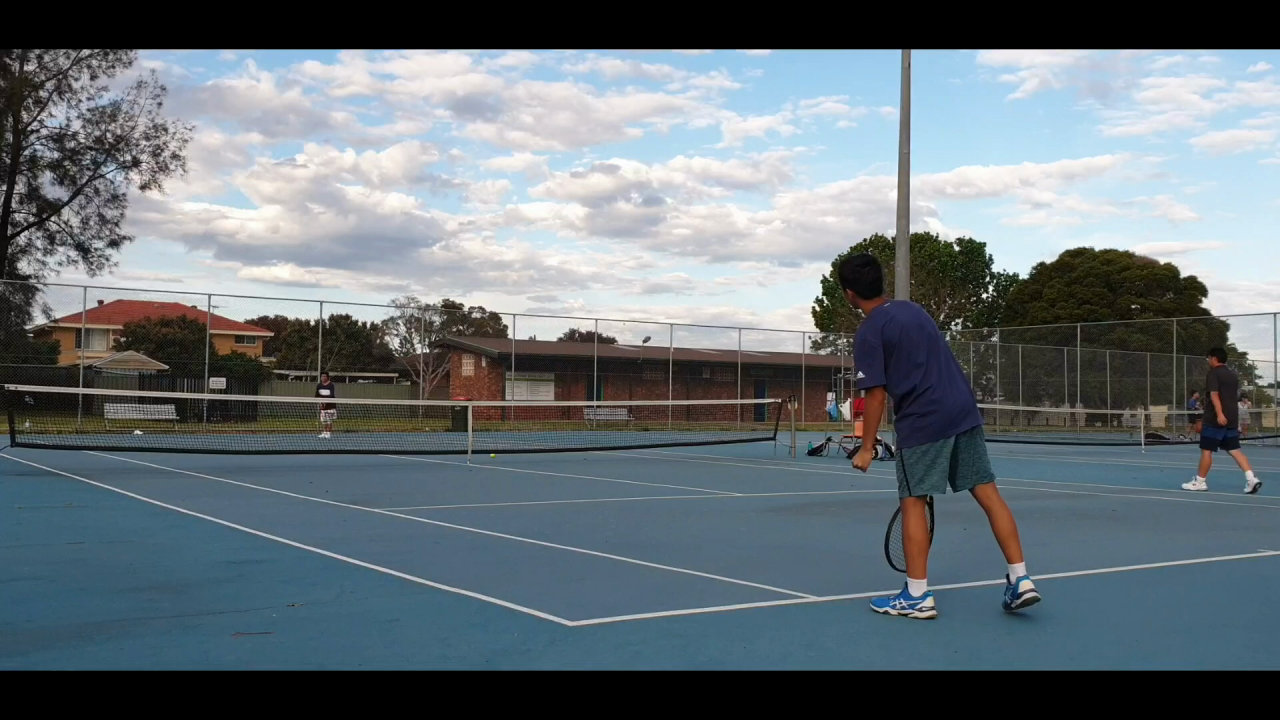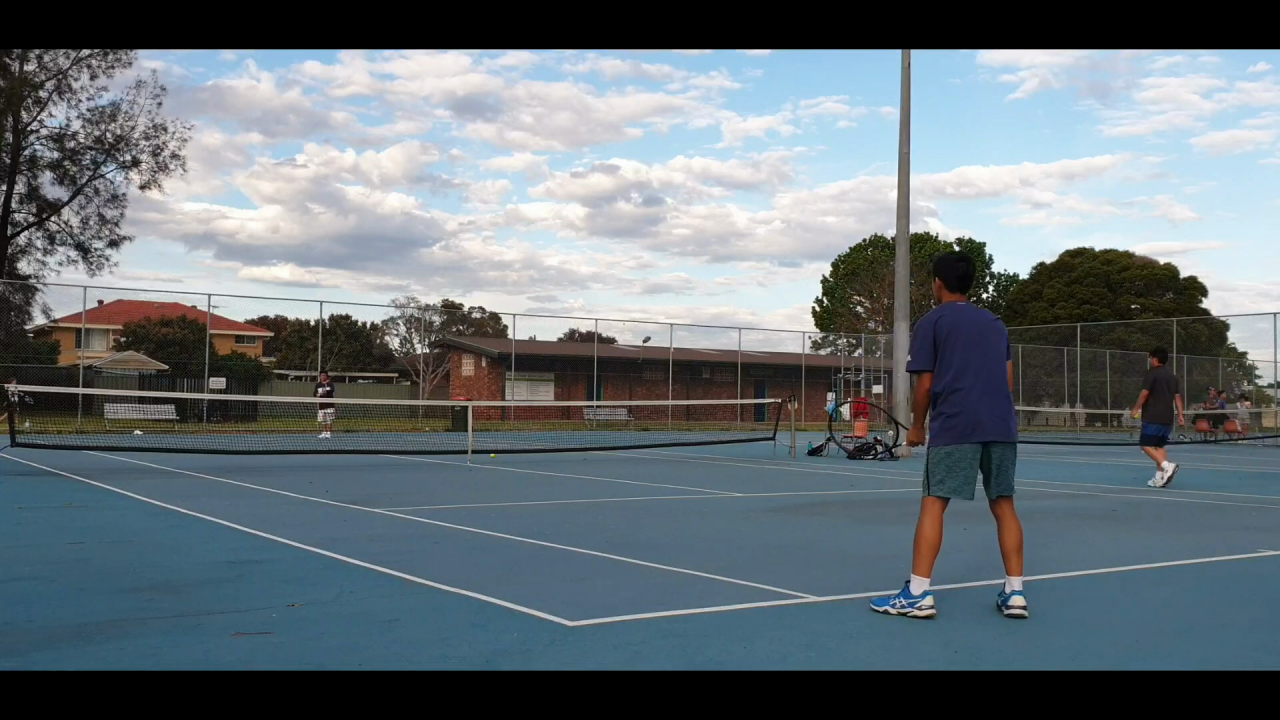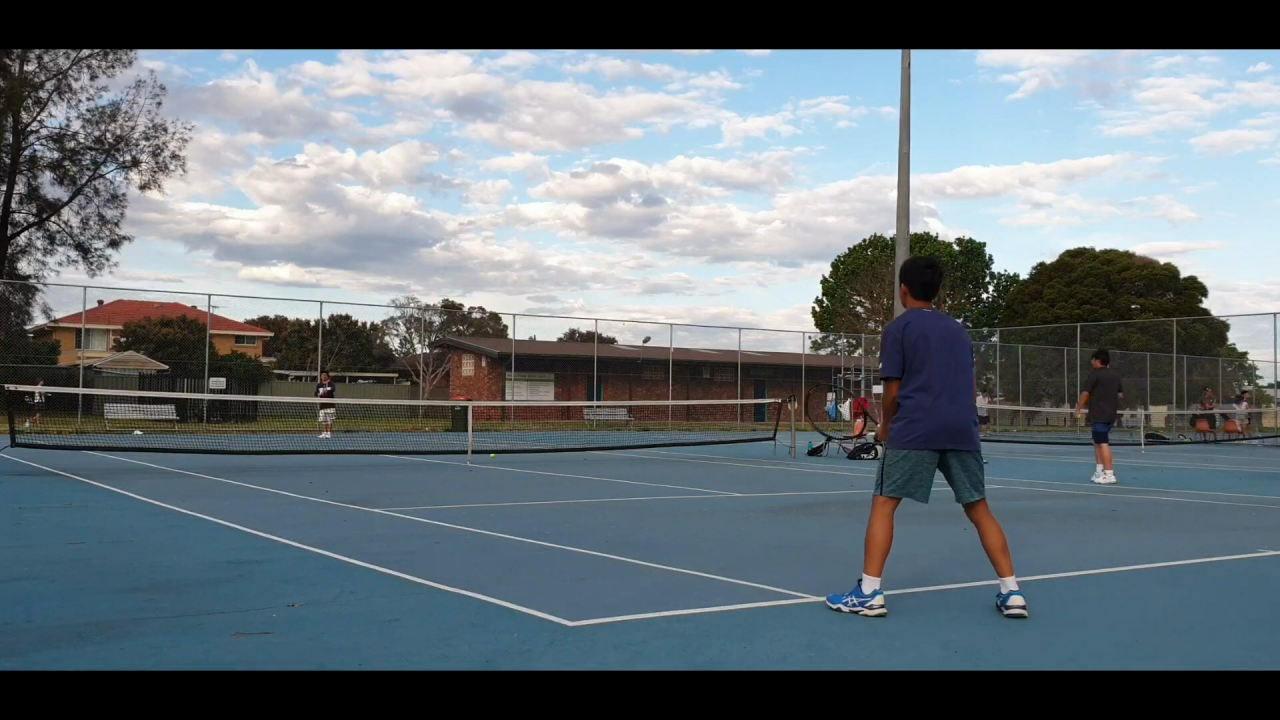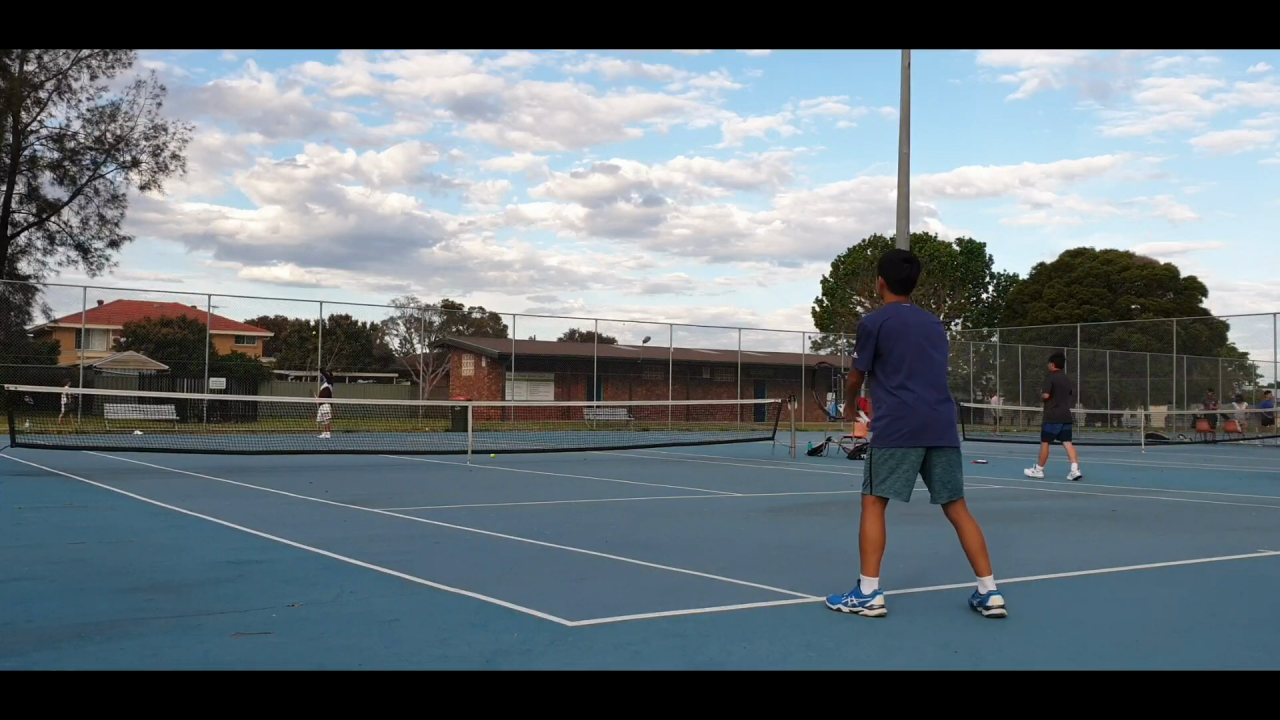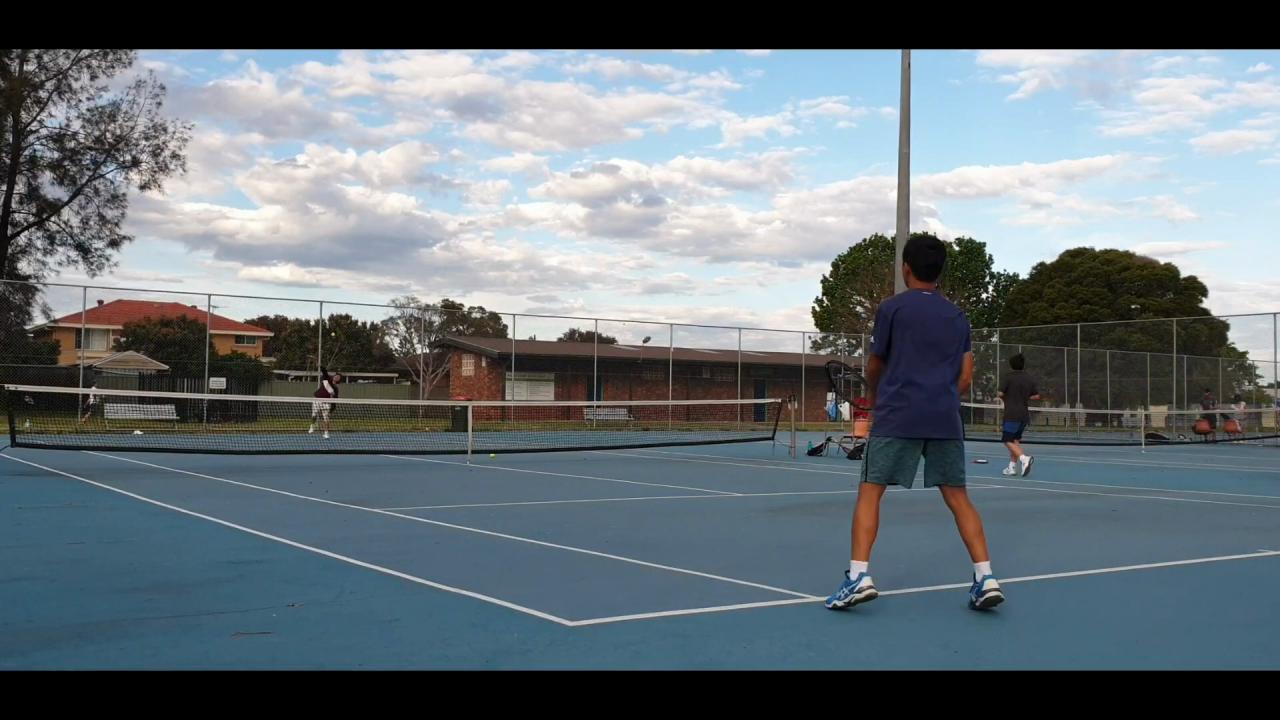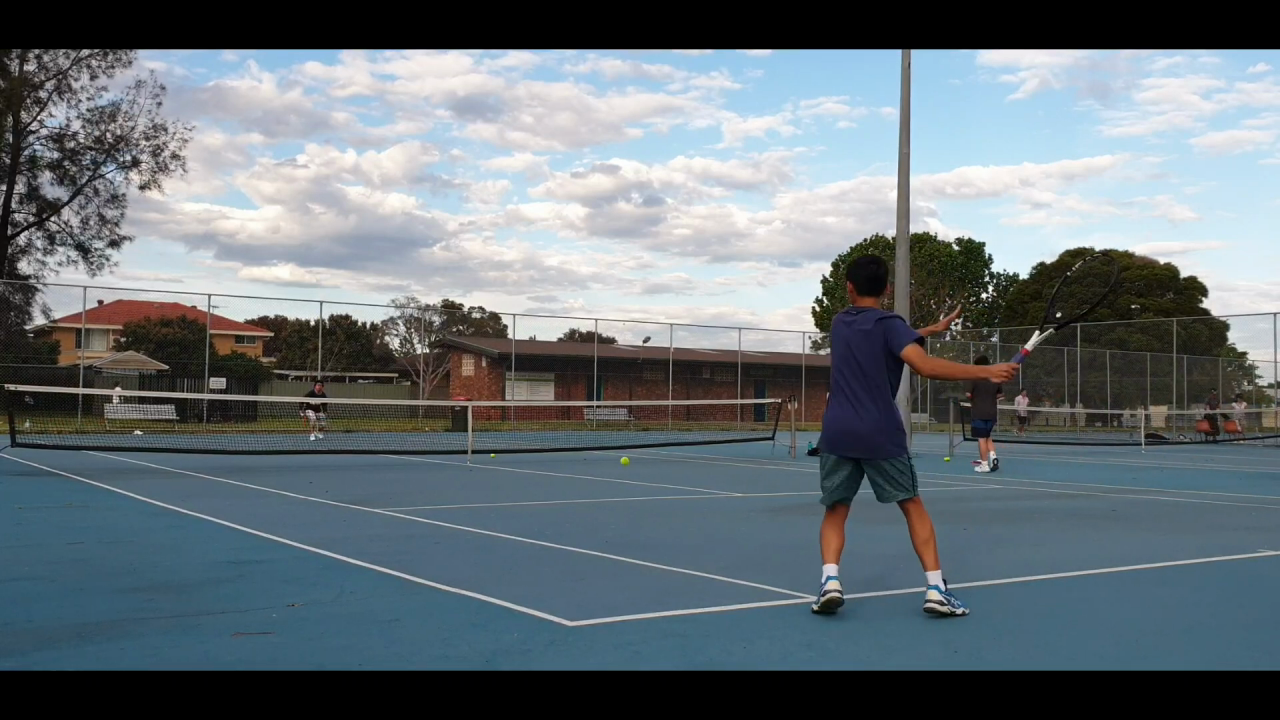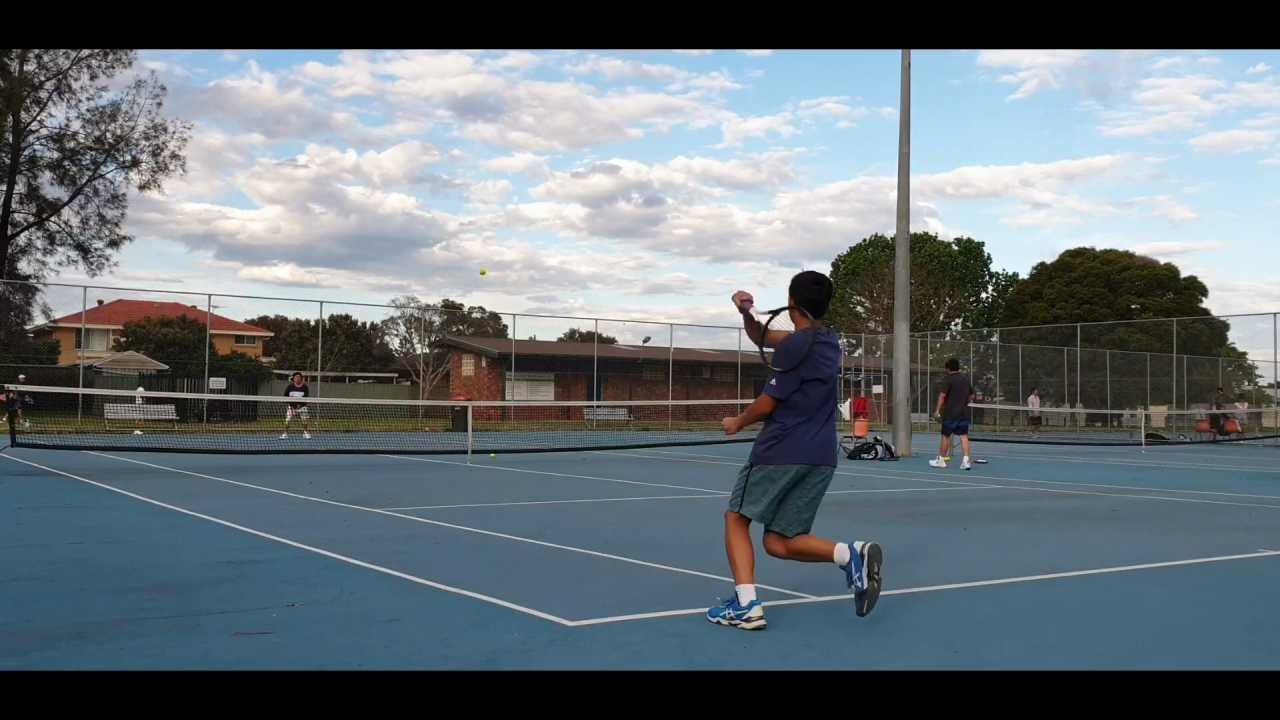
dt=0.7s
person 1, frame 1
left shoulder: (868, 333)
right shoulder: (914, 310)
left elbow: (876, 395)
left wrist: (866, 448)
left hip: (922, 423)
right hip: (964, 413)
left knee: (913, 503)
right knee: (988, 494)
left ankle: (917, 596)
right ankle: (1020, 579)
person 1, frame 2
left shoulder: (931, 322)
right shoulder: (994, 322)
left elbow: (925, 385)
right elbow: (1008, 379)
left wrist: (918, 426)
left hip: (954, 426)
right hip: (1002, 425)
left knee: (933, 505)
right knee: (1004, 506)
left ankle: (919, 593)
right ankle: (1015, 593)
person 1, frame 3
left shoulder: (897, 328)
right shoulder: (957, 330)
left elbow: (893, 391)
right elbow: (971, 389)
left wrist: (885, 427)
left hip: (914, 430)
right hip: (962, 430)
left knee: (884, 505)
right knee: (979, 510)
left ankle: (870, 593)
right ankle: (1012, 592)
person 1, frame 4
left shoulder: (873, 323)
right shoulder: (934, 324)
left elbow: (857, 376)
left wrist: (850, 405)
left hip: (897, 427)
right hip: (943, 426)
left knee: (873, 504)
right knee: (957, 508)
left ankle: (868, 593)
right ankle: (989, 592)
person 1, frame 5
left shoulder: (892, 308)
right shoulder: (958, 315)
left elbow: (875, 365)
right elbow: (965, 377)
left wrist: (873, 395)
left hip: (898, 415)
right hip: (946, 418)
left knee: (870, 492)
right knee: (957, 497)
left ankle: (859, 576)
right ankle: (985, 578)
person 1, frame 6
left shoulder: (839, 323)
right shoulder: (889, 323)
right elbow: (924, 364)
right wrist: (986, 372)
left hip: (837, 435)
right hip: (881, 436)
left knee: (834, 513)
right knee: (913, 508)
left ankle: (830, 580)
right ankle: (936, 589)
person 1, frame 7
left shoulder: (795, 348)
right shoulder: (829, 341)
left elbow: (766, 405)
right elbow: (762, 337)
left wrist: (738, 423)
right wrist: (746, 312)
left hip: (781, 451)
right hip: (820, 456)
left knee: (736, 519)
right knee: (779, 544)
left ankle: (746, 604)
right ankle: (852, 554)
